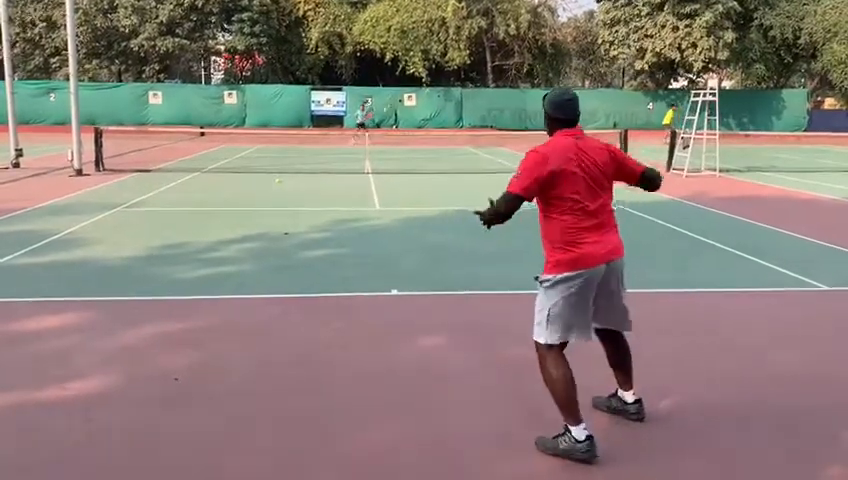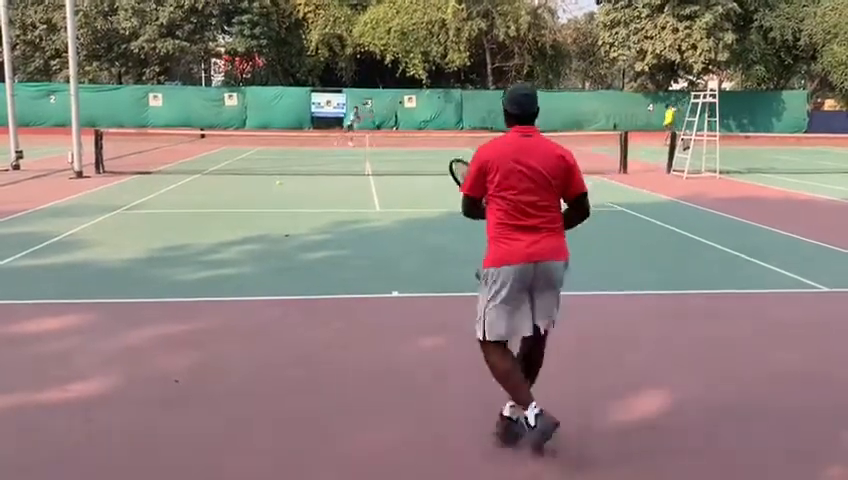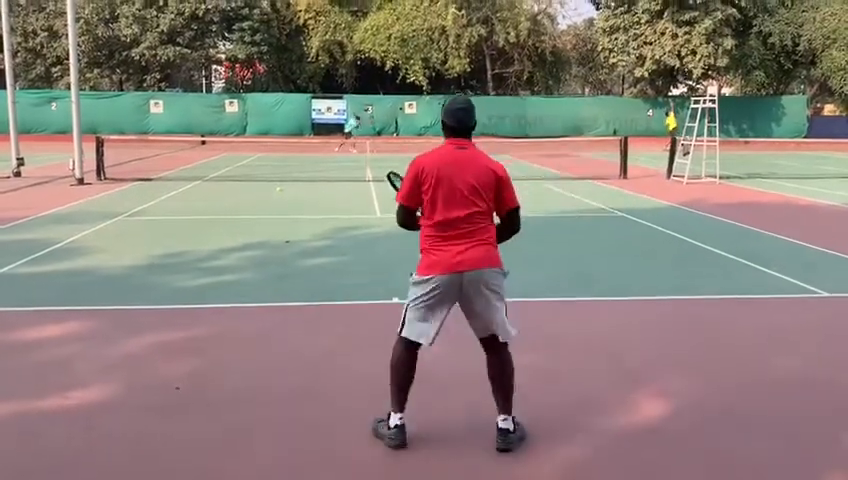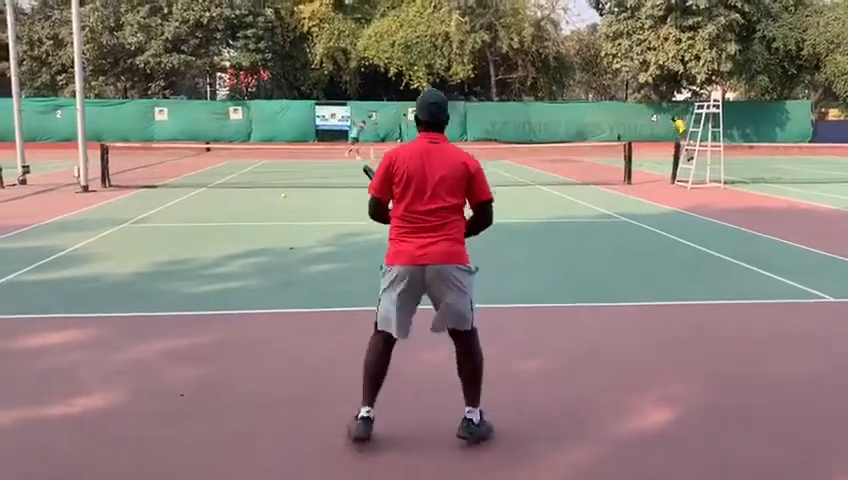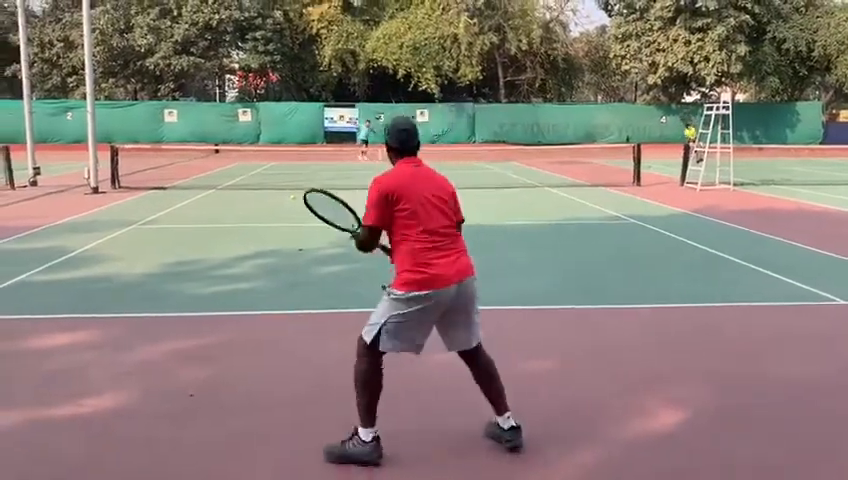
dt=0.4s
person 1, frame 1
left shoulder: (540, 156)
right shoulder: (604, 150)
left elbow: (501, 211)
right elbow: (652, 181)
left wrist: (489, 216)
right wrist: (645, 175)
left hip: (568, 266)
right hip: (610, 257)
left knee: (548, 347)
right knee: (608, 327)
left ankle: (578, 435)
right ankle: (627, 398)
person 1, frame 2
left shoulder: (487, 153)
right shoulder: (561, 155)
left elbow: (470, 209)
right elbow: (581, 211)
left hip: (506, 261)
right hip: (552, 258)
left knee: (493, 344)
right knee: (535, 335)
left ankle: (533, 414)
right ankle: (514, 412)
person 1, frame 3
left shoulder: (421, 164)
right shoulder: (493, 168)
left elbow: (405, 218)
right elbow: (512, 225)
left hip: (434, 269)
right hip: (483, 268)
left knee: (406, 341)
right knee: (497, 345)
left ankle: (395, 423)
right ankle: (506, 425)
person 1, frame 4
left shoulder: (394, 157)
right shoulder: (467, 163)
left elbow: (376, 212)
right elbow: (485, 217)
left hip: (403, 262)
right hip: (450, 262)
left knee: (383, 336)
right knee: (465, 337)
left ankle: (364, 416)
right ankle: (472, 418)
person 1, frame 5
left shoulder: (385, 183)
right shoulder: (443, 182)
left elbow: (368, 240)
left wrist: (357, 238)
left hip: (420, 284)
right hip: (462, 278)
left knee: (367, 348)
right knee: (472, 351)
left ankle: (366, 439)
right ankle: (507, 424)
